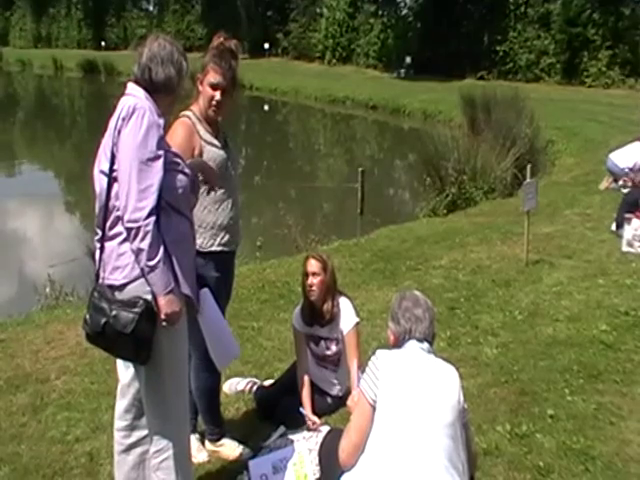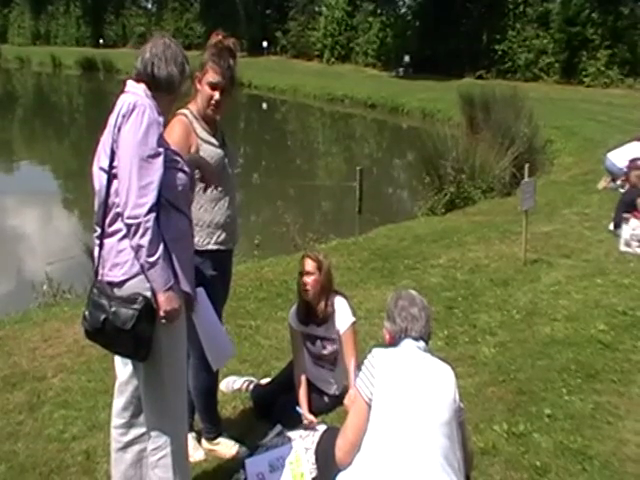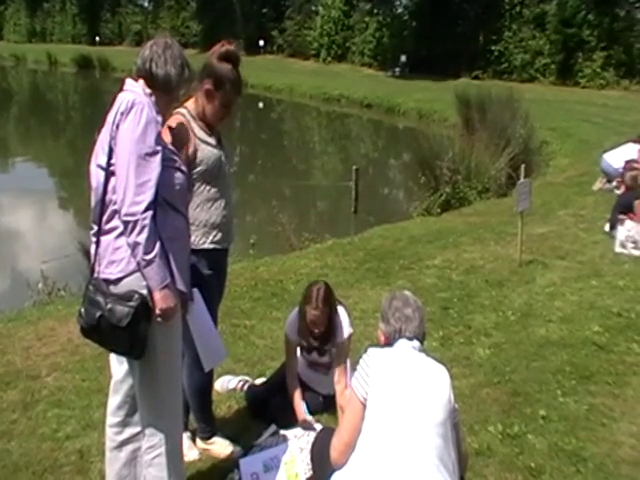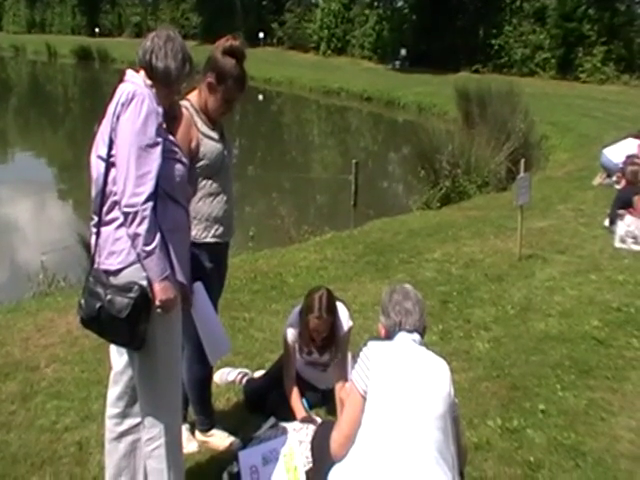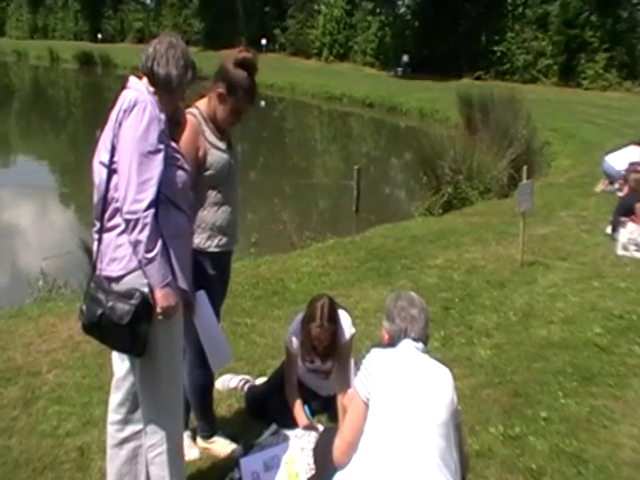
dt=0.5s
person 1, frame 1
left shoulder: (126, 115)
right shoulder: (141, 116)
right elbow: (140, 215)
right wrist: (164, 287)
left hip: (129, 276)
right hip: (147, 280)
left knee: (136, 399)
right knee: (165, 404)
person 1, frame 2
left shoulder: (123, 113)
right shoulder: (141, 113)
right elbow: (139, 211)
right wrist: (164, 283)
left hip: (128, 274)
right hip: (146, 276)
left knee: (134, 398)
right knee: (163, 403)
person 1, frame 3
left shoulder: (123, 111)
right shoulder: (139, 110)
right elbow: (137, 208)
right wrist: (160, 281)
left hip: (123, 272)
right hip: (142, 275)
left knee: (129, 397)
right knee: (159, 401)
person 1, frame 4
left shoulder: (124, 101)
right shoulder: (140, 101)
right elbow: (137, 198)
right wrist: (159, 272)
left hip: (125, 262)
right hip: (142, 266)
left knee: (129, 388)
right knee: (158, 394)
person 1, frame 5
left shoulder: (129, 108)
right shoulder: (143, 109)
right elbow: (138, 206)
right wrist: (161, 280)
left hip: (127, 270)
right hip: (144, 273)
left knee: (131, 396)
right knee: (160, 400)
person 2, frame 1
left shoulder: (217, 129)
right shoulder: (185, 130)
left hip: (222, 254)
right hip: (199, 258)
left knee: (199, 347)
right knee: (204, 350)
left ankle: (190, 429)
right ankle: (214, 434)
person 2, frame 2
left shoulder: (214, 127)
right shoulder: (182, 128)
left hip: (219, 253)
right hip: (196, 257)
left knee: (199, 347)
right knee: (201, 348)
left ankle: (186, 427)
right ankle: (211, 434)
person 2, frame 3
left shoulder: (209, 127)
right shoulder: (181, 128)
left hip: (214, 252)
right hip: (193, 255)
left knee: (195, 343)
right knee: (196, 346)
left ankle: (180, 427)
right ankle: (206, 433)
person 2, frame 4
left shoulder: (211, 120)
right shoulder: (185, 121)
left hip: (215, 245)
right hip: (194, 249)
left knee: (198, 336)
right knee: (197, 339)
left ankle: (179, 420)
right ankle: (205, 426)
person 2, frame 5
left shoulder: (218, 127)
right shoulder: (191, 128)
left hip: (218, 252)
right hip: (198, 257)
left knee: (198, 343)
right knee: (199, 346)
left ankle: (182, 427)
right ankle: (207, 432)
person 3, frame 1
left shoulder: (383, 362)
right shoulder: (451, 376)
left elbow: (346, 457)
right elbow: (469, 463)
left wrist: (357, 413)
left knee: (333, 441)
person 3, frame 2
left shoulder: (379, 361)
right shoulder: (447, 375)
left elbow: (343, 455)
right elbow: (466, 462)
left wrist: (354, 411)
left knee: (329, 440)
person 3, frame 3
left shoulder: (374, 360)
right shoulder: (441, 375)
left elbow: (338, 455)
right elbow: (460, 464)
left wrist: (347, 412)
left knee: (325, 440)
person 3, frame 4
left shoulder: (374, 353)
right shoulder: (442, 369)
left elbow: (338, 447)
right elbow: (460, 457)
left wrist: (348, 403)
left knee: (325, 433)
person 3, frame 5
left shoulder: (377, 361)
right shoulder: (444, 377)
left elbow: (341, 455)
right elbow: (462, 465)
left wrist: (350, 410)
left knee: (328, 440)
person 4, frame 1
left shoulder: (344, 310)
right shoulder: (301, 313)
left elbow: (353, 364)
right elbow: (303, 365)
right wrist: (308, 411)
left hip: (335, 389)
right hip: (311, 373)
left knee: (286, 415)
right knee: (265, 404)
left ankle: (259, 386)
right ankle: (256, 386)
person 4, frame 2
left shoulder: (340, 310)
right shoulder: (297, 312)
left elbow: (351, 363)
right elbow: (299, 364)
right wrist: (304, 410)
left hip: (333, 387)
right hip: (308, 372)
left knee: (284, 415)
right knee: (262, 402)
left ankle: (257, 386)
right ankle: (253, 385)
person 4, frame 3
left shoulder: (340, 321)
right shoulder: (295, 319)
left elbow: (340, 379)
right elbow: (291, 373)
right wrist: (301, 413)
left hip: (326, 389)
right hip: (302, 371)
left knee: (280, 415)
right knee: (256, 403)
right ankle: (247, 385)
person 4, frame 4
left shoulder: (341, 318)
right shoulder: (295, 322)
left elbow: (340, 373)
right elbow: (289, 376)
right wrist: (301, 414)
left hip: (326, 381)
right hip: (299, 366)
right knee: (254, 397)
right ankle: (245, 378)
person 4, frame 5
left shoulder: (344, 325)
right shoulder: (297, 330)
left elbow: (342, 379)
right elbow: (291, 384)
right wrist: (303, 422)
left hip: (329, 386)
right hip: (302, 373)
right knee: (256, 403)
right ankle: (247, 385)
